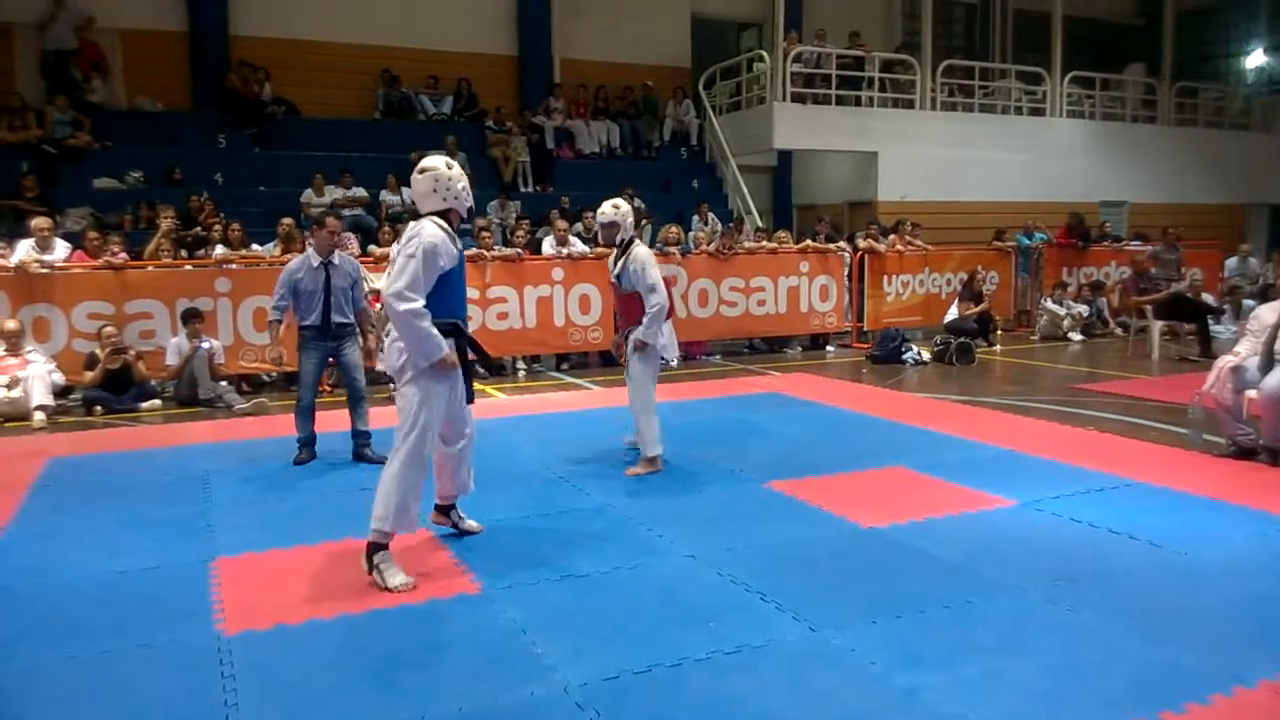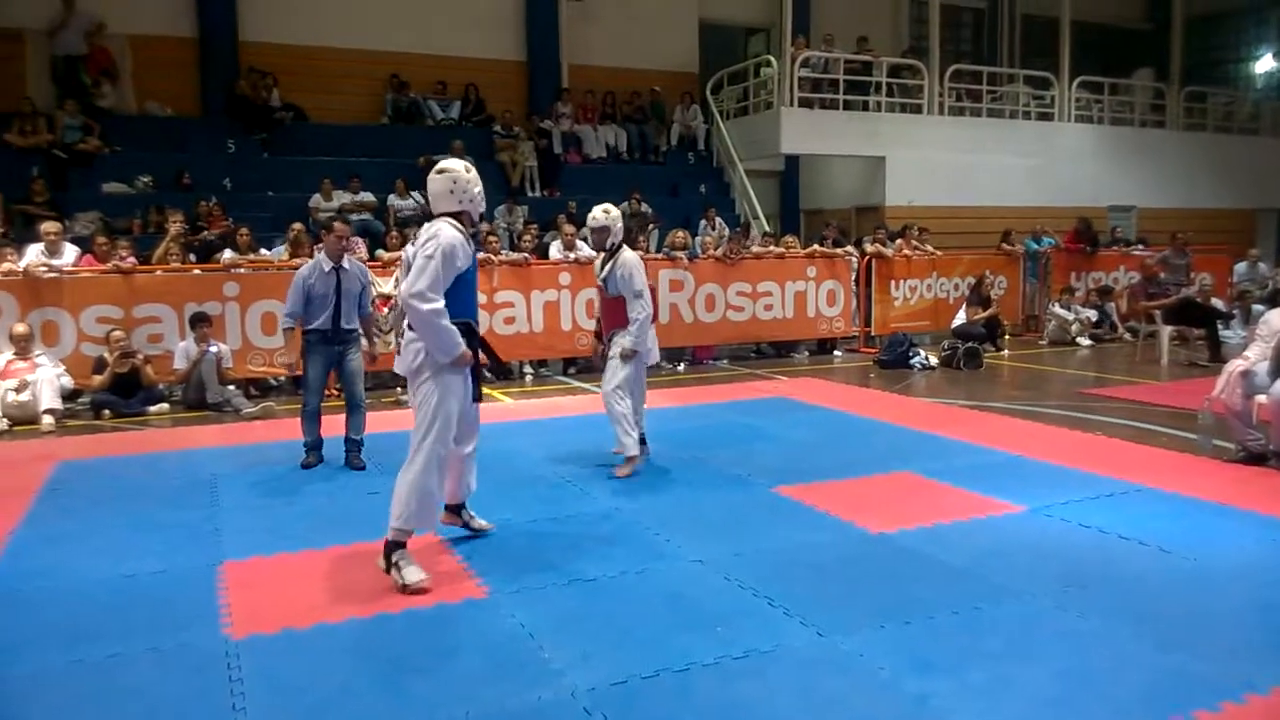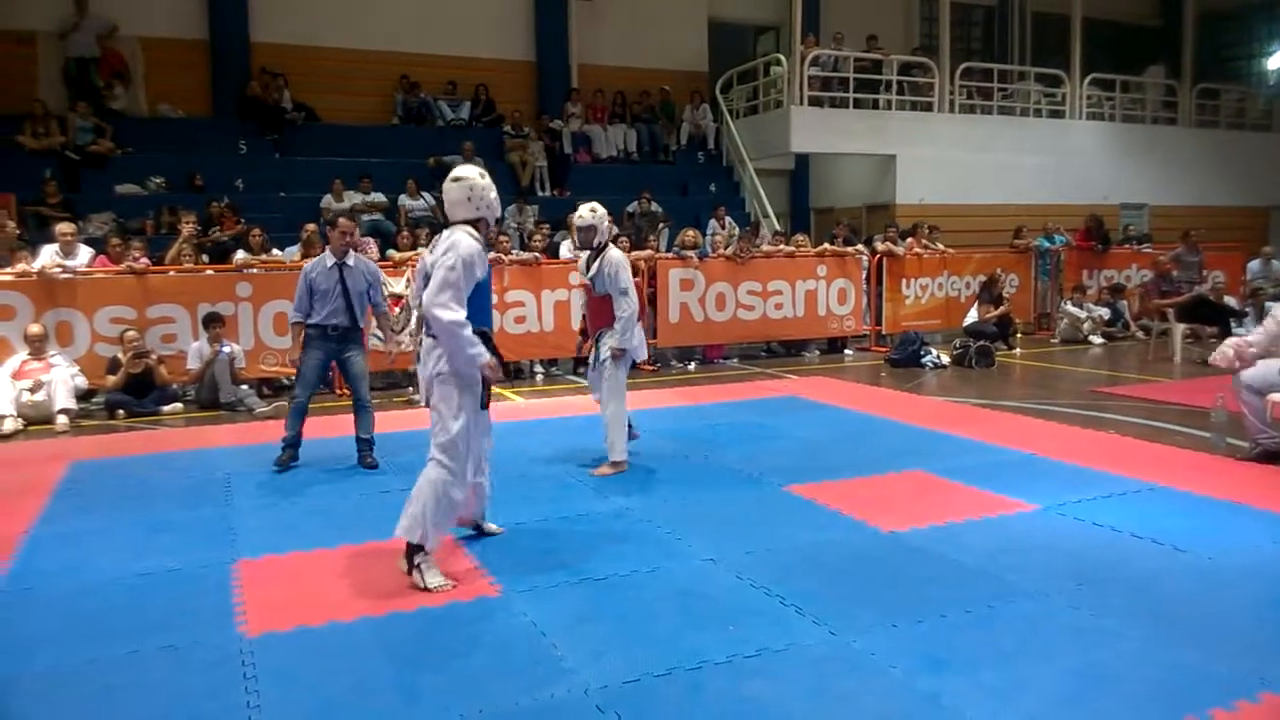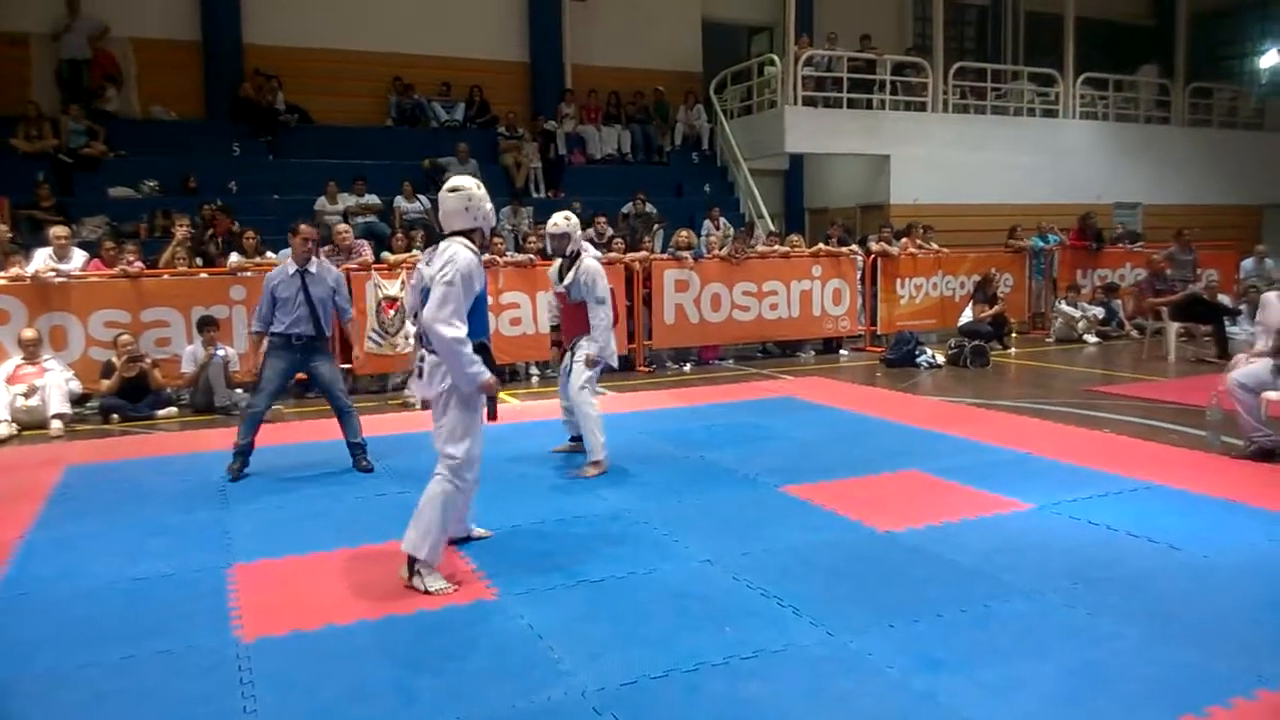
dt=0.3s
person 1, frame 1
left shoulder: (442, 237)
right shoulder: (427, 238)
right elbow: (396, 299)
left wrist: (446, 347)
right wrist: (436, 350)
left hip: (442, 352)
right hip: (425, 357)
left knee: (457, 432)
right knee: (413, 445)
left ankle: (446, 508)
right ankle: (379, 550)
person 1, frame 2
left shoulder: (450, 236)
right shoulder: (446, 238)
left elbow: (416, 294)
right elbow: (417, 297)
right wrist: (454, 347)
left hip: (449, 353)
right hip: (439, 356)
left knee: (464, 431)
right knee: (430, 446)
left ankle: (455, 506)
right ankle: (396, 547)
person 1, frame 3
left shoulder: (454, 242)
right shoulder: (465, 248)
left elbow: (434, 300)
right elbow: (440, 309)
right wrist: (478, 356)
left hip: (456, 358)
right hip: (454, 362)
left knee: (476, 441)
right knee: (450, 454)
left ankle: (470, 513)
right ankle: (416, 550)
person 1, frame 4
left shoulder: (438, 255)
right shoulder: (463, 260)
left elbow: (420, 314)
right elbow: (443, 326)
right wrist: (478, 375)
left hip: (444, 369)
right hip: (455, 374)
left knee: (464, 458)
right knee: (457, 466)
left ankle: (456, 526)
right ankle: (418, 560)
person 2, frame 1
left shoulder: (640, 256)
right shoulder: (617, 256)
left elbow: (658, 301)
left wrist: (644, 336)
right wrist: (620, 334)
left hip: (647, 333)
right hip: (635, 332)
left knee: (641, 394)
right knee: (639, 391)
left ankle: (651, 457)
right ankle: (647, 436)
person 2, frame 2
left shoulder: (628, 262)
right shoulder: (603, 260)
left elbow: (642, 307)
left wrist: (632, 343)
right wrist: (601, 338)
left hip: (630, 337)
right hip: (617, 336)
left knee: (613, 391)
right knee: (629, 392)
left ankle: (632, 454)
right ankle: (637, 442)
person 2, frame 3
left shoulder: (614, 260)
right shoulder: (587, 260)
left elbow: (628, 305)
left wrist: (620, 342)
right wrist: (585, 333)
left hip: (616, 336)
right hip: (601, 335)
left knee: (612, 396)
right knee: (599, 388)
left ankle: (618, 459)
right ankle: (625, 428)
person 2, frame 4
left shoulder: (589, 268)
right shoulder: (556, 269)
left elbow: (603, 312)
left wrist: (596, 350)
right wrist: (556, 341)
left hip: (590, 341)
right hip: (573, 342)
left knee: (579, 392)
right knee: (567, 391)
left ankle: (597, 458)
right ankle: (577, 439)
person 3, frame 1
left shoulder: (351, 266)
right shoulder: (295, 269)
left elbow: (359, 305)
right elbow: (278, 308)
left wrist: (368, 337)
right wrist: (274, 345)
left hip: (346, 335)
right hip: (312, 337)
left knee: (358, 389)
right knee: (306, 397)
left ankle: (362, 445)
right ankle: (307, 446)
person 3, frame 2
left shoulder: (360, 272)
right shoulder: (306, 274)
left elbow: (365, 311)
right elbow: (291, 315)
left wrist: (372, 343)
right wrist: (290, 352)
left hip: (349, 341)
right hip: (317, 342)
left knee: (357, 399)
right knee: (312, 401)
left ankle: (353, 451)
right ankle: (313, 450)
person 3, frame 3
left shoulder: (368, 269)
right shoulder: (312, 269)
left elbow: (380, 308)
right elbow: (300, 312)
left wrist: (389, 340)
right wrist: (296, 346)
left hip: (351, 338)
right hip: (318, 338)
left knee: (362, 397)
right knee: (301, 396)
left ankle: (365, 450)
right ankle: (290, 448)
person 3, frame 4
left shoulder: (332, 275)
right shoulder: (275, 278)
left elbow: (346, 314)
right elbow: (261, 320)
left wrist: (356, 346)
right wrist: (255, 356)
left hip: (317, 348)
right hip: (282, 348)
left knee: (342, 402)
right knee: (259, 404)
left ankle: (358, 453)
right ankle: (240, 457)
